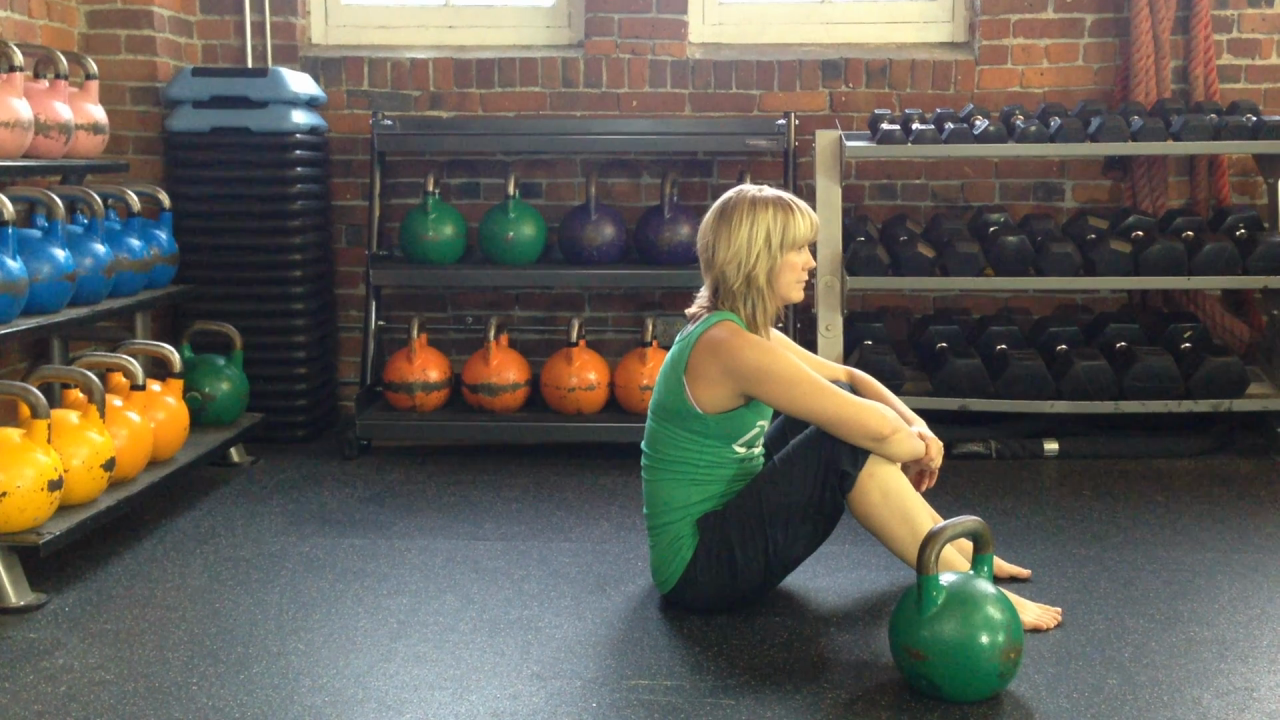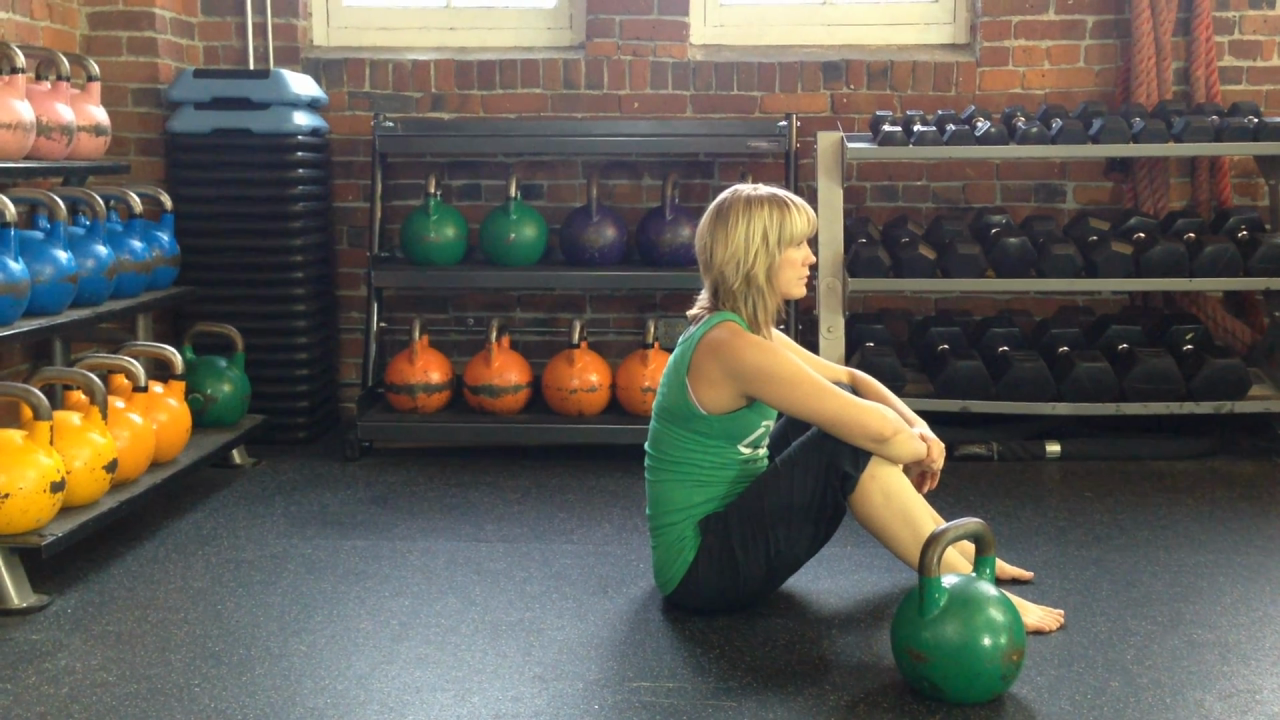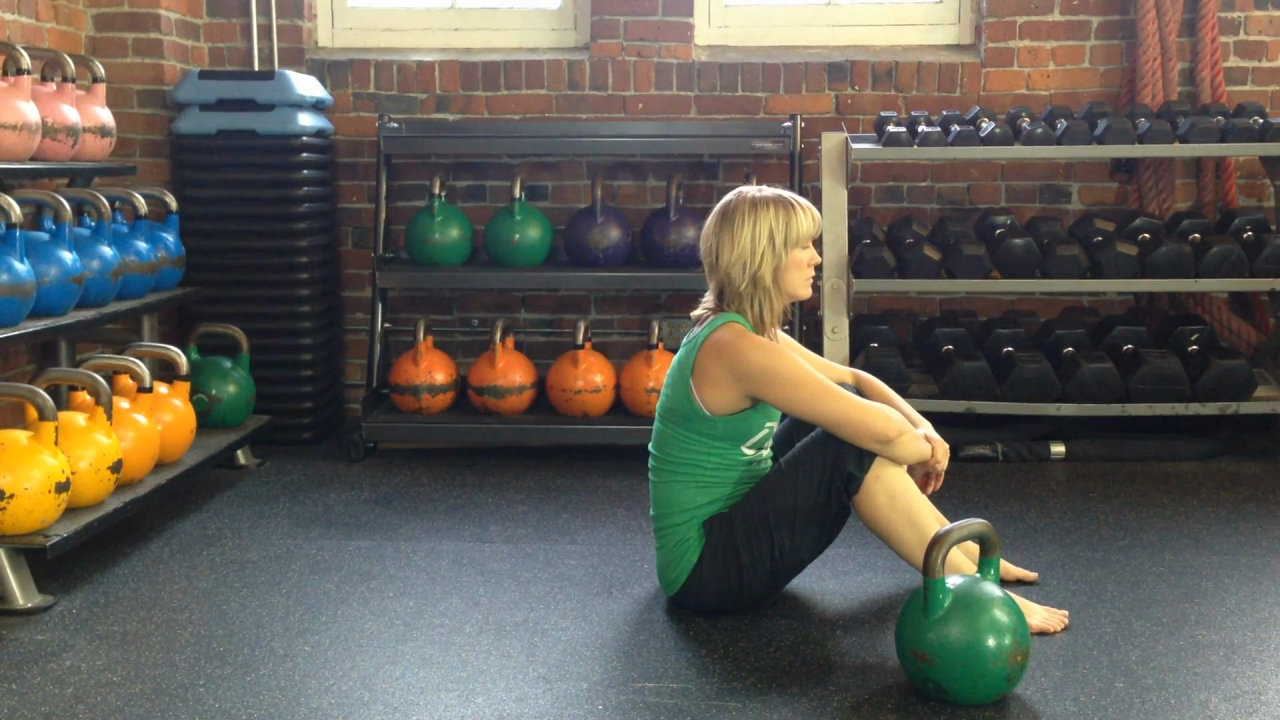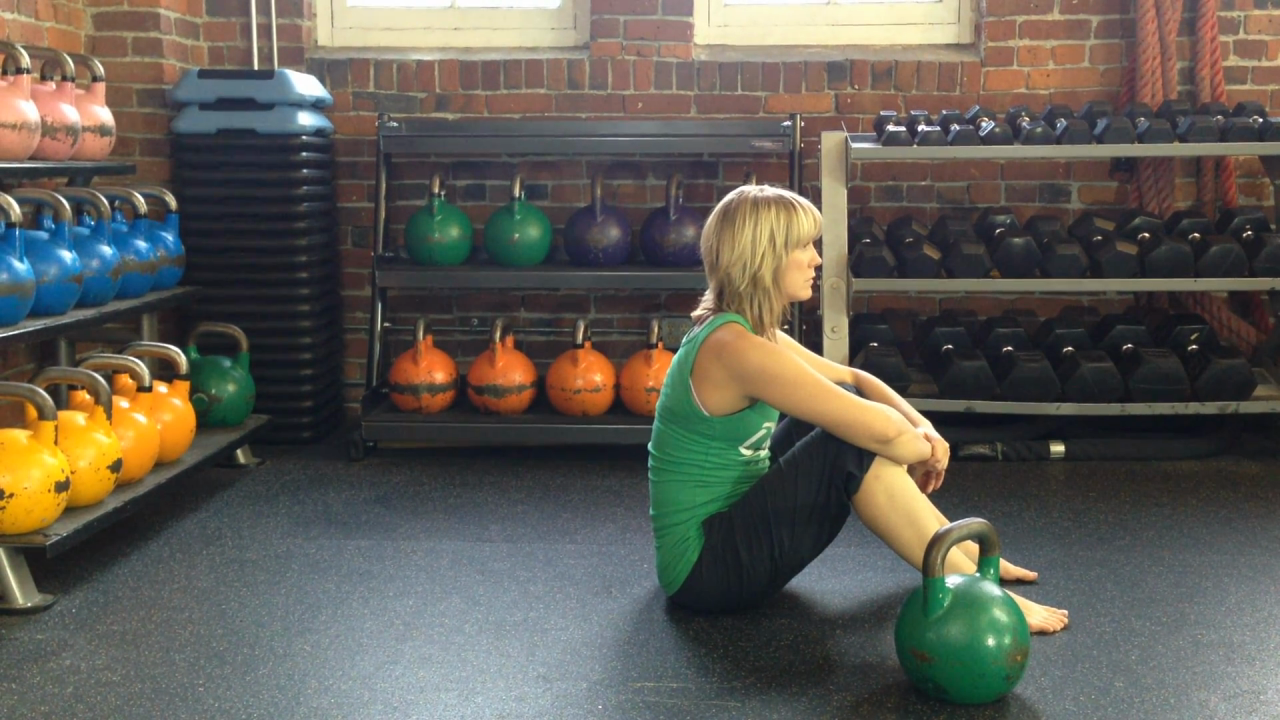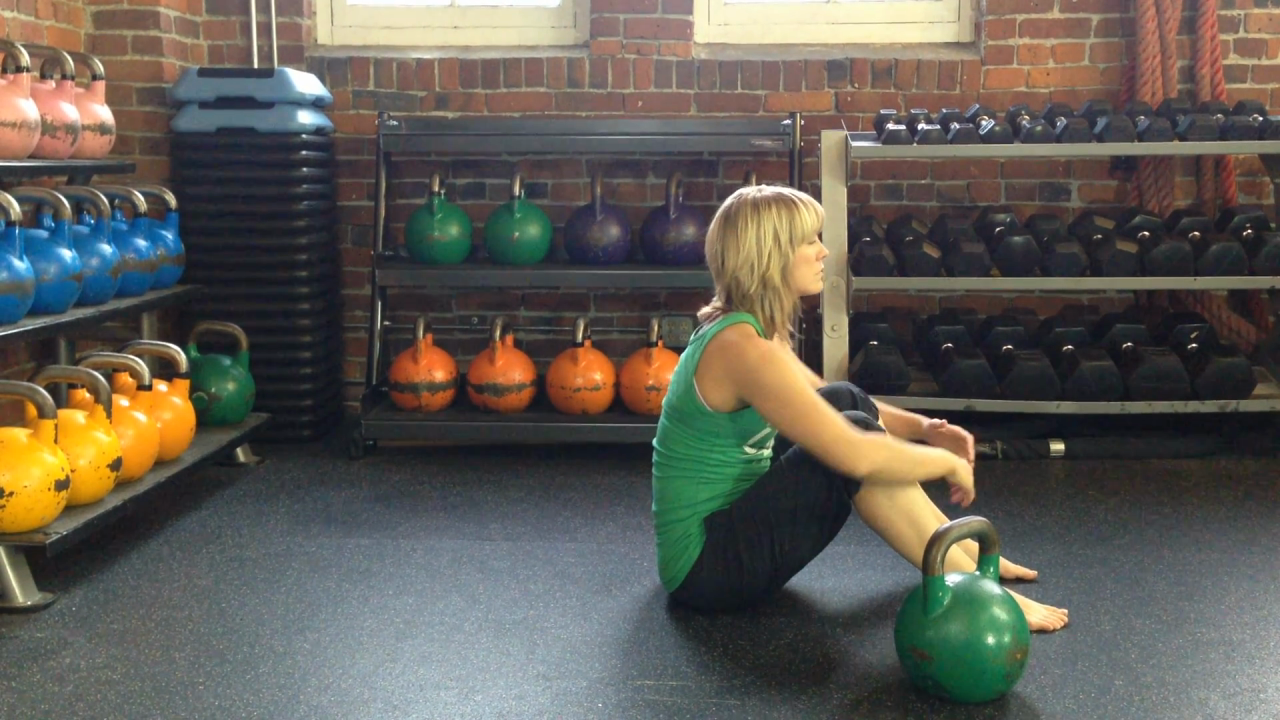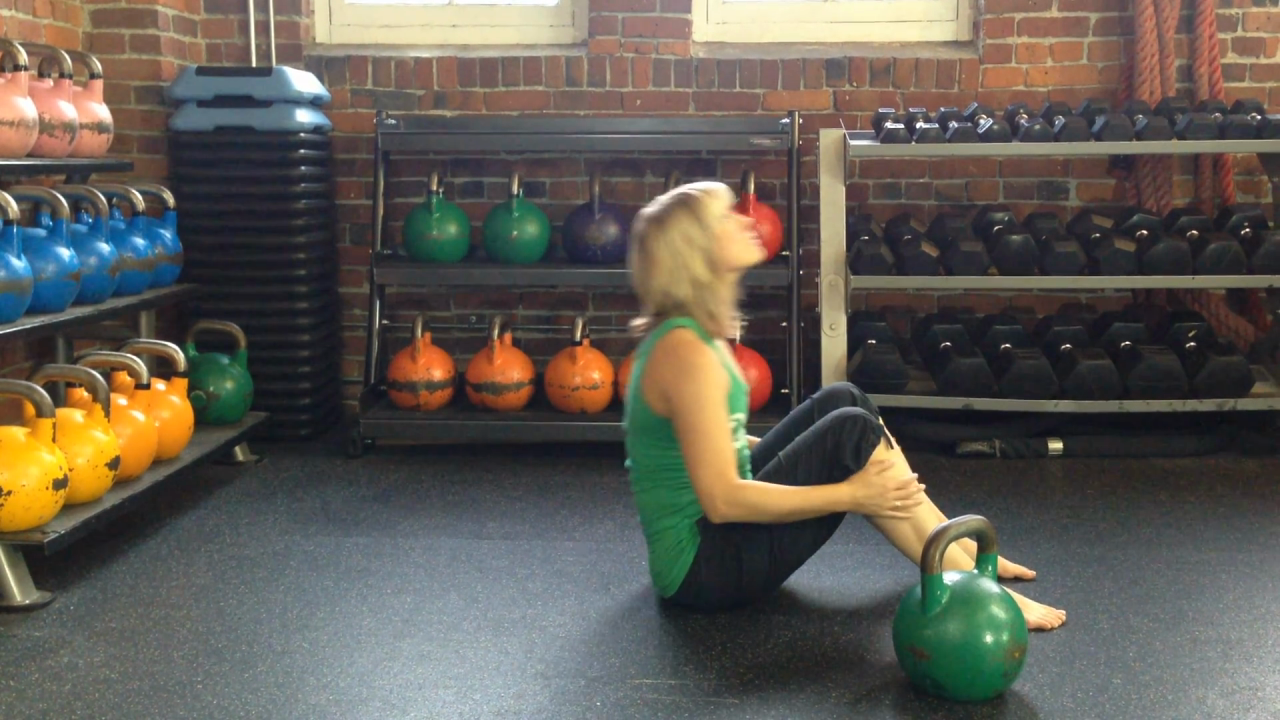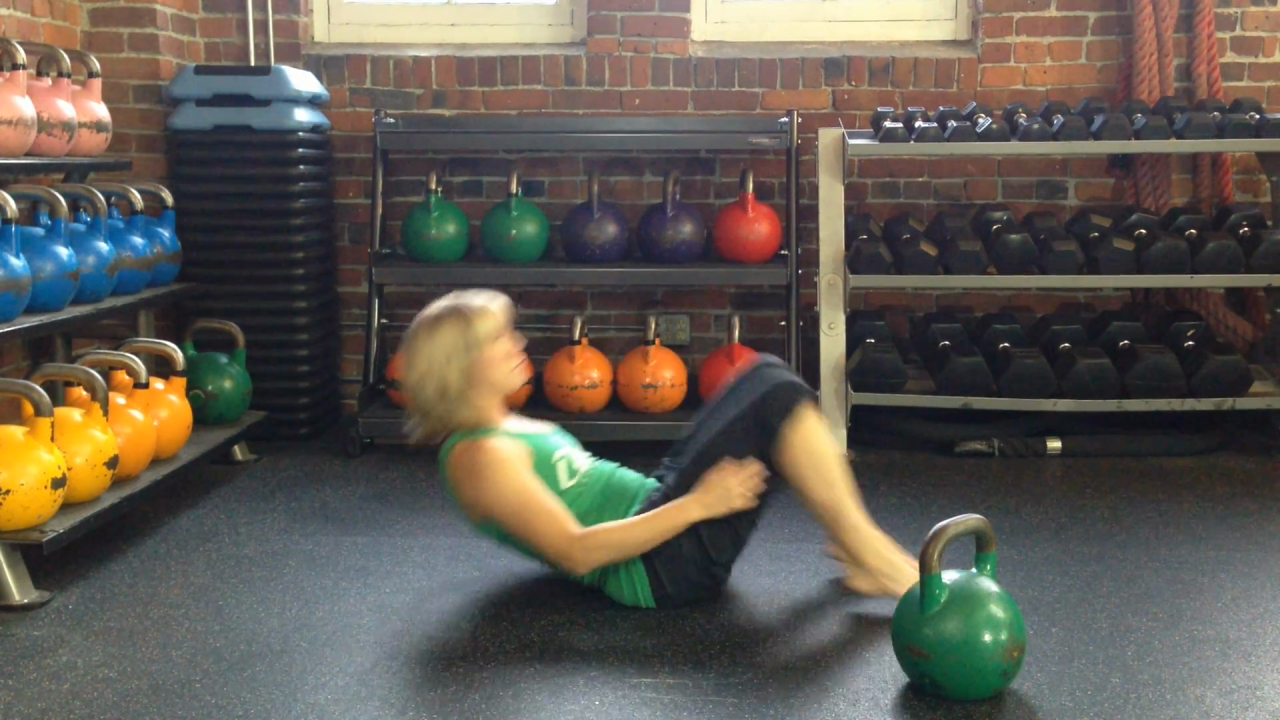
dt=0.7s
person 1, frame 1
left shoulder: (734, 329)
right shoulder: (732, 346)
left elbow: (848, 377)
right elbow: (874, 427)
left wrist: (916, 426)
right wrist: (917, 447)
left hip: (722, 522)
right hip: (699, 563)
left knee: (842, 400)
right knee: (852, 446)
left ankle: (958, 550)
person 1, frame 2
left shoulder: (739, 329)
right shoulder: (734, 346)
left elbow: (850, 378)
right elbow: (875, 428)
left wrist: (917, 428)
right wrist: (918, 450)
left hip: (724, 526)
right hip: (701, 564)
left knee: (843, 407)
right knee: (853, 448)
left ankle: (960, 551)
person 1, frame 3
left shoulder: (741, 331)
right shoulder: (738, 347)
left elbow: (854, 380)
right elbow: (879, 430)
left wrist: (922, 428)
right wrist: (923, 451)
left hip: (729, 526)
right hip: (705, 565)
left knee: (849, 408)
right knee: (857, 449)
left ankle: (962, 551)
person 1, frame 4
left shoulder: (740, 330)
right shoulder: (737, 347)
left elbow: (853, 379)
right elbow: (878, 429)
left wrist: (922, 427)
right wrist: (922, 449)
left hip: (726, 527)
right hip: (705, 564)
left knee: (847, 404)
right knee: (856, 447)
left ankle: (963, 550)
person 1, frame 5
left shoulder: (741, 328)
right shoulder: (744, 347)
left elbow: (823, 410)
right elbow: (855, 456)
left wrist: (918, 427)
right wrist: (945, 463)
left hip: (729, 523)
right hip: (706, 562)
left knee: (844, 400)
right knee: (855, 441)
left ankle: (961, 549)
person 1, frame 6
left shoulder: (691, 333)
right shoulder: (686, 353)
right elbow: (722, 500)
left wrist: (832, 449)
right wrist: (851, 494)
left hip: (710, 536)
right hip: (701, 564)
left knee: (841, 402)
right knee: (852, 432)
left ankle: (959, 549)
person 1, frame 7
left shoulder: (496, 429)
right shoulder: (479, 457)
right elbow: (579, 552)
left wrist: (692, 495)
right wrist: (700, 505)
left hip: (660, 510)
right hip: (661, 565)
left knee: (765, 377)
right knee: (779, 397)
left ankle: (853, 541)
right ankle: (874, 559)
